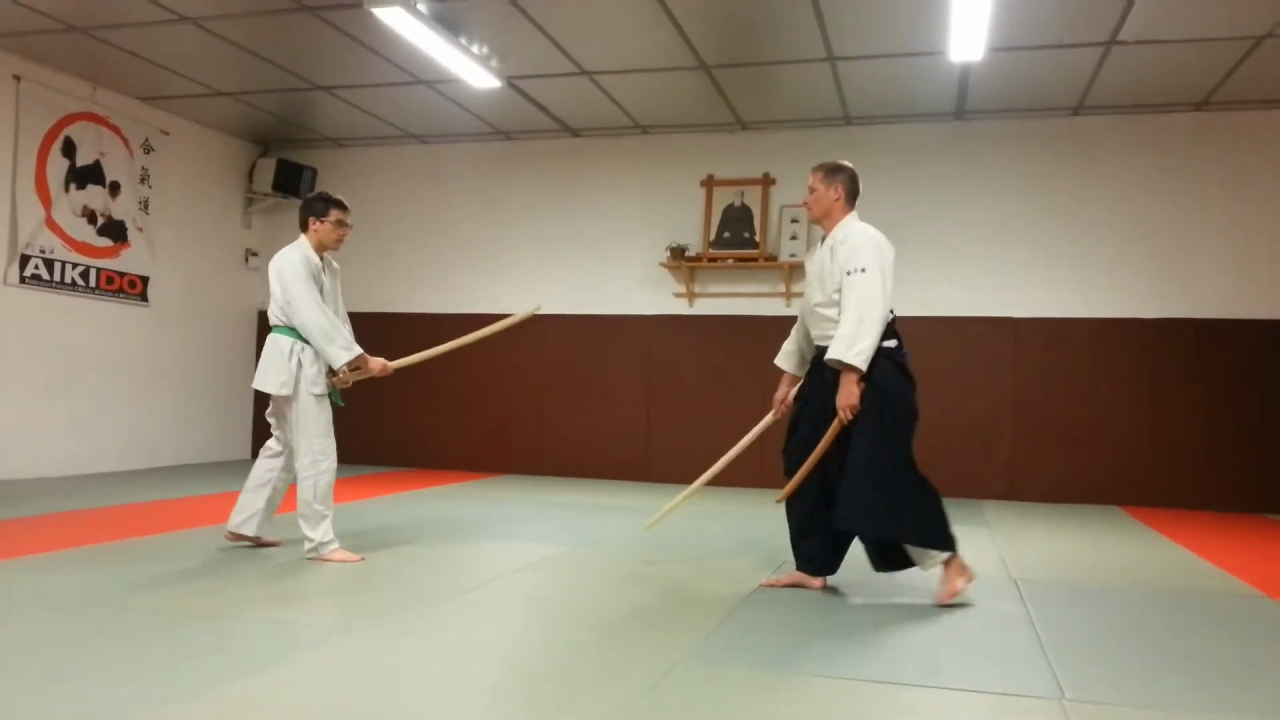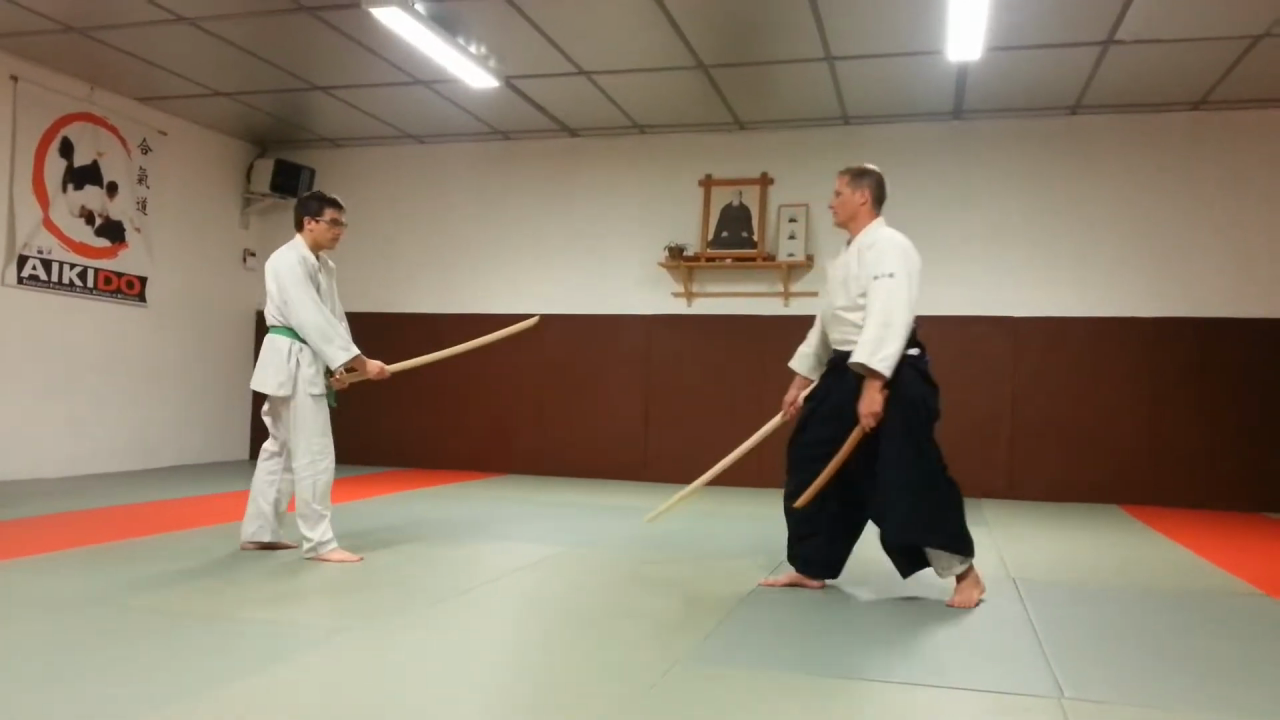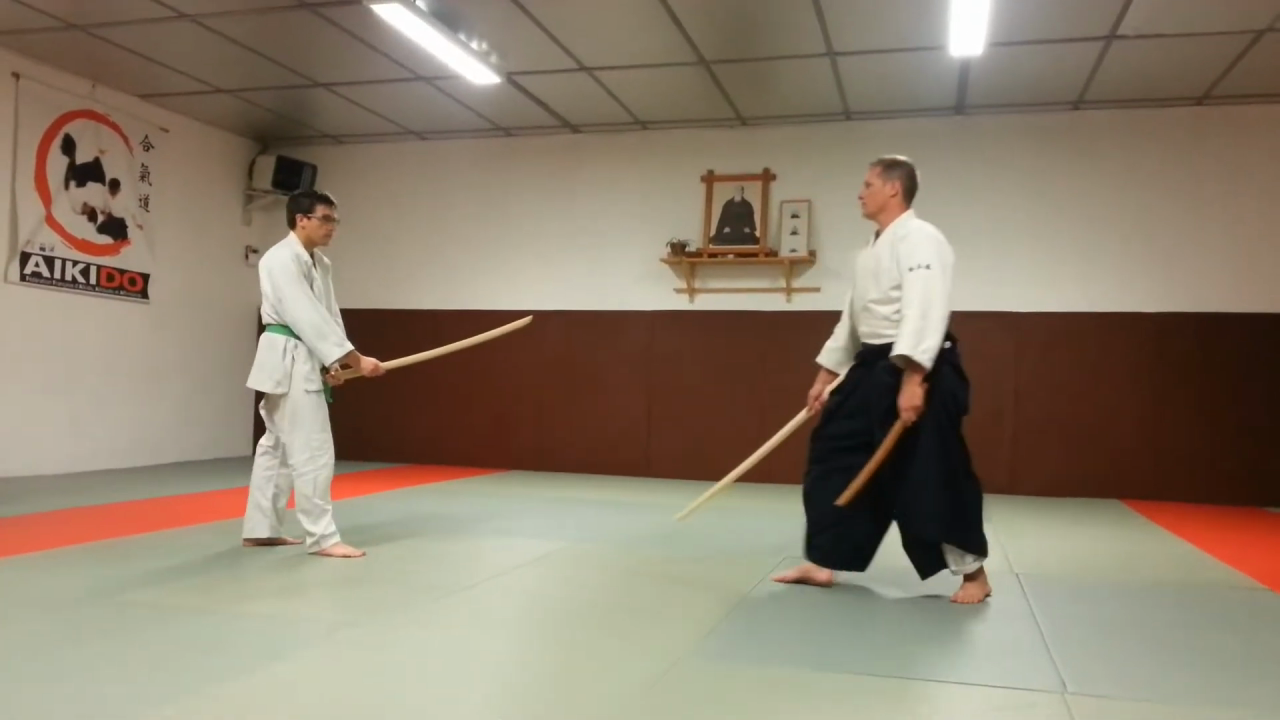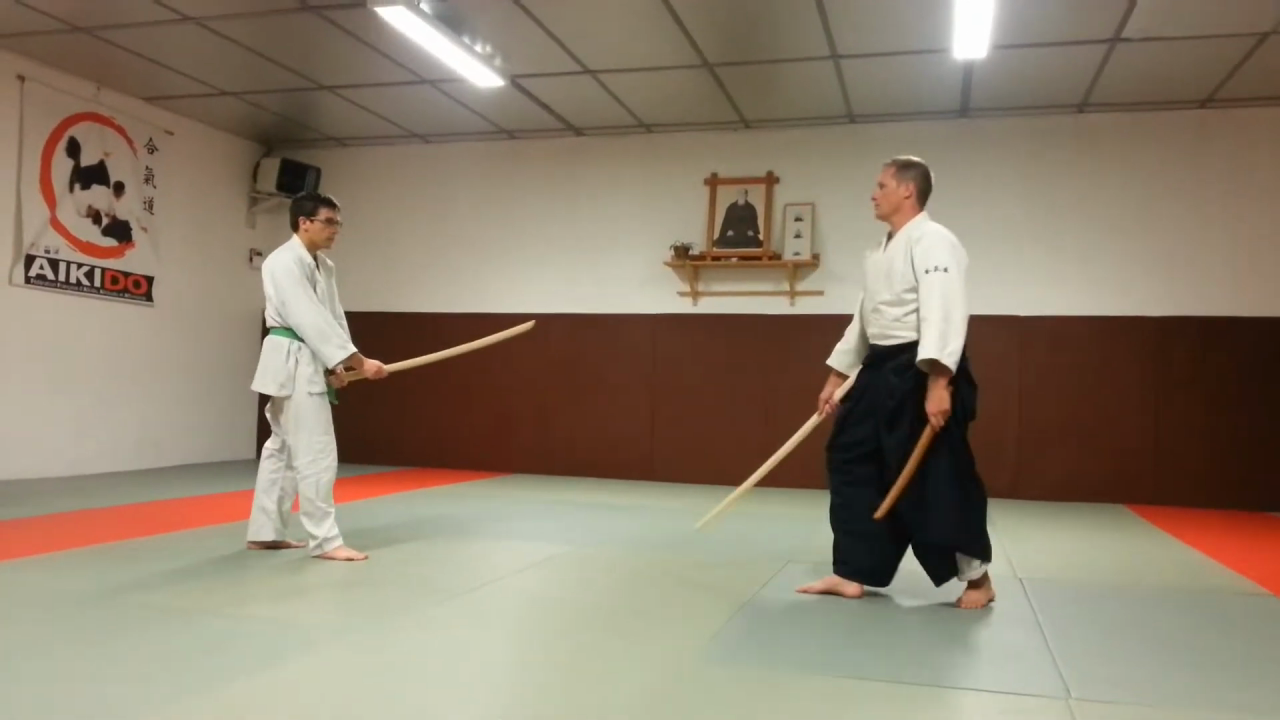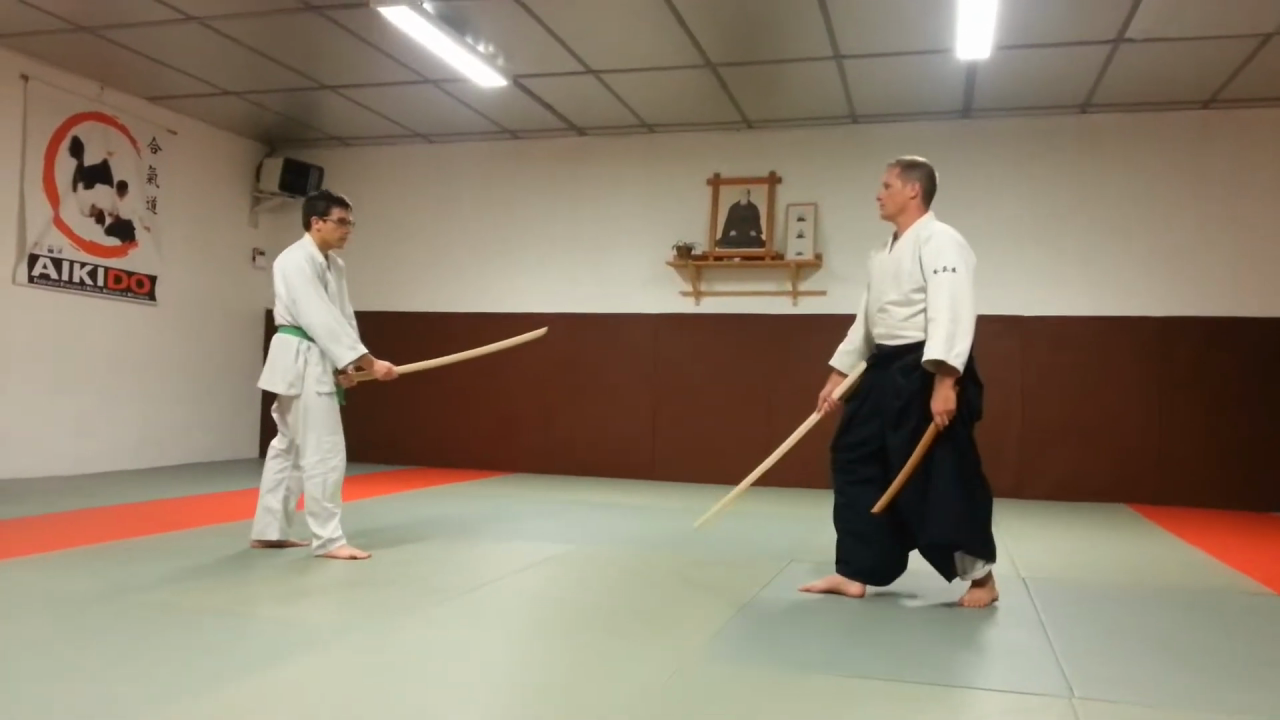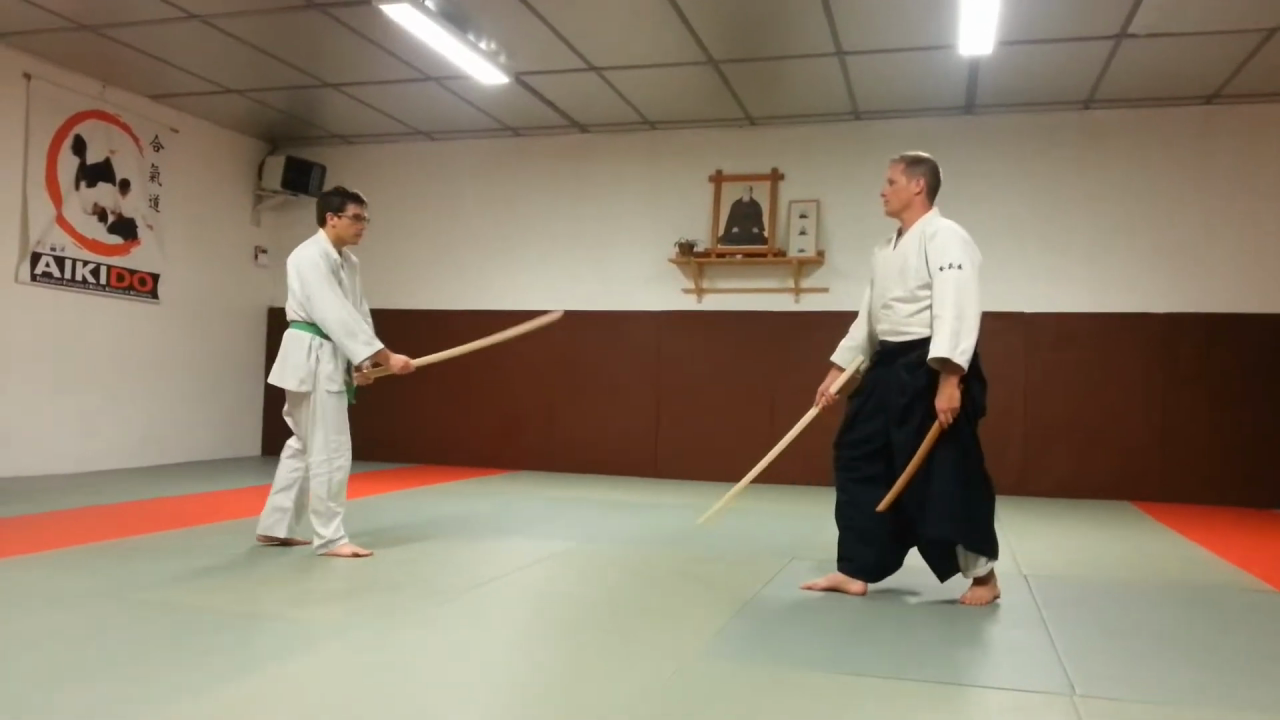
dt=0.2s
person 1, frame 1
left shoulder: (861, 240)
right shoulder: (822, 252)
left elbow: (865, 313)
right elbow: (808, 321)
left wrist: (852, 378)
right wrist: (788, 378)
left hip: (870, 370)
right hip: (829, 370)
left knee: (883, 472)
right knee: (808, 466)
left ankle: (951, 563)
right ankle: (812, 568)
person 1, frame 2
left shoulder: (888, 246)
right shoulder: (844, 257)
left elbow: (889, 319)
right elbow: (825, 324)
left wrist: (874, 385)
right wrist: (800, 381)
left hip: (891, 376)
right hip: (845, 375)
left knee: (910, 478)
right knee: (810, 461)
left ankle: (965, 573)
right ankle: (809, 568)
person 1, frame 3
left shoulder: (919, 239)
right shoulder: (871, 249)
left elbow: (925, 312)
right elbow: (853, 318)
left wrist: (914, 379)
right wrist: (826, 374)
left hip: (916, 369)
right hip: (874, 369)
left knee: (935, 472)
right knee: (833, 453)
left ankle: (973, 572)
right ankle: (823, 562)
person 1, frame 4
left shoulder: (933, 240)
right shoulder: (881, 252)
left elbow: (944, 315)
right elbow: (863, 320)
left wrist: (939, 382)
right wrist: (836, 377)
left hip: (922, 374)
right hip: (882, 373)
left knee: (939, 478)
right knee: (851, 464)
left ankle: (977, 578)
right ankle: (852, 573)
person 1, frame 5
left shoulder: (940, 241)
right shoulder: (885, 253)
left elbow: (952, 314)
right elbow: (867, 319)
left wrist: (945, 382)
right wrist: (836, 376)
left hip: (927, 374)
right hip: (886, 373)
left knee: (944, 477)
right knee: (856, 464)
left ankle: (981, 577)
right ankle: (854, 572)
person 1, frame 6
left shoulder: (945, 237)
right shoulder: (887, 249)
left elbow: (956, 311)
right elbow: (868, 316)
left wrist: (949, 380)
right wrist: (835, 372)
left hip: (931, 371)
right hip: (890, 371)
left knee: (948, 474)
right knee: (859, 462)
left ankle: (983, 575)
right ankle: (855, 571)
person 2, frame 1
left shoulder: (328, 266)
right shoulder: (292, 261)
left elbow: (337, 318)
right elbow: (317, 320)
left wrist: (341, 367)
right wrist: (362, 360)
left hip: (311, 363)
right hip: (295, 362)
left knee: (282, 448)
right knee: (316, 453)
left ankle: (245, 525)
right ankle: (320, 542)
person 2, frame 2
left shoulder: (323, 265)
right shoulder: (288, 261)
left elbow: (334, 318)
right elbow: (313, 321)
left wrist: (336, 368)
right wrist: (361, 362)
left hip: (305, 364)
right hip: (292, 363)
left knee: (280, 450)
right knee: (313, 454)
left ankle: (258, 532)
right ankle: (319, 542)
person 2, frame 3
left shoulder: (319, 263)
right shoulder: (281, 259)
left elbow: (329, 314)
right elbow: (308, 318)
left wrist: (331, 364)
right wrist: (355, 358)
left hip: (305, 361)
right hip: (288, 360)
left knee: (277, 446)
right knee: (313, 449)
left ankle: (260, 528)
right ankle: (322, 536)
person 2, frame 4
left shoulder: (323, 265)
right shoulder: (284, 262)
left elbow: (334, 317)
right elbow: (310, 320)
left wrist: (335, 366)
right wrist: (357, 360)
left hip: (309, 364)
right hip: (293, 362)
left knee: (282, 448)
right knee: (316, 451)
left ankle: (265, 531)
right ankle: (325, 540)
person 2, frame 5
left shoulder: (333, 264)
right shoulder: (296, 261)
left elbow: (344, 317)
right elbow: (321, 320)
left wrist: (347, 366)
right wrist: (368, 361)
left hip: (317, 362)
right hip: (302, 362)
left knee: (288, 447)
right knee: (324, 451)
left ankle: (268, 529)
right ankle: (327, 539)
person 2, frame 6
left shoulder: (347, 262)
right shoulder: (310, 257)
left elbow: (357, 312)
right elbow: (335, 316)
left wrist: (362, 362)
right wrist: (384, 356)
left hip: (329, 358)
right hip: (312, 357)
left knee: (304, 447)
right knee: (330, 450)
left ankle: (276, 525)
right ankle: (328, 537)
